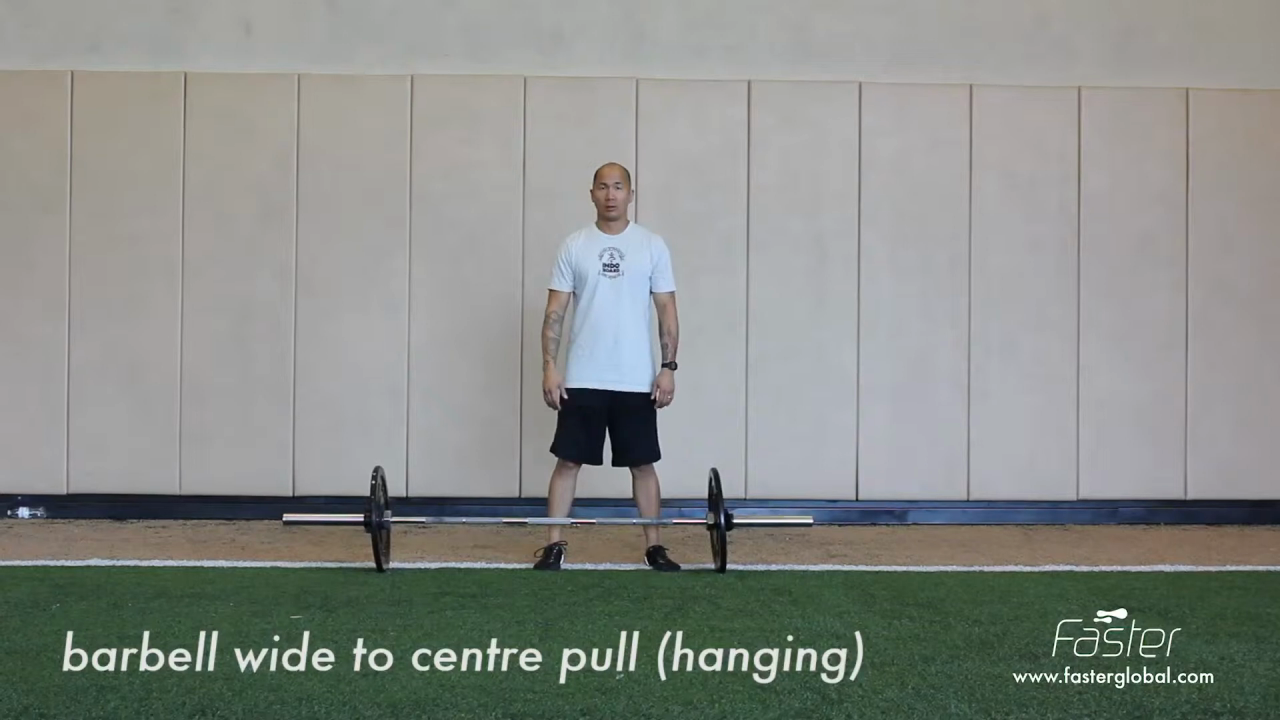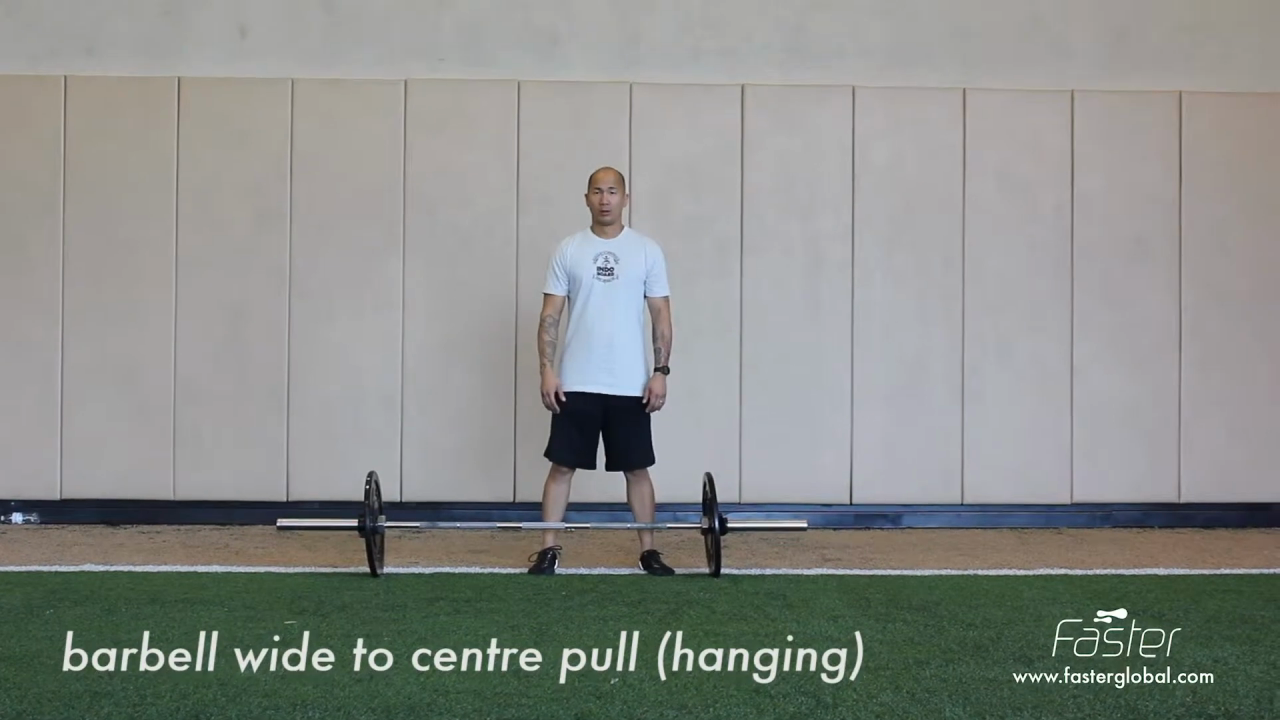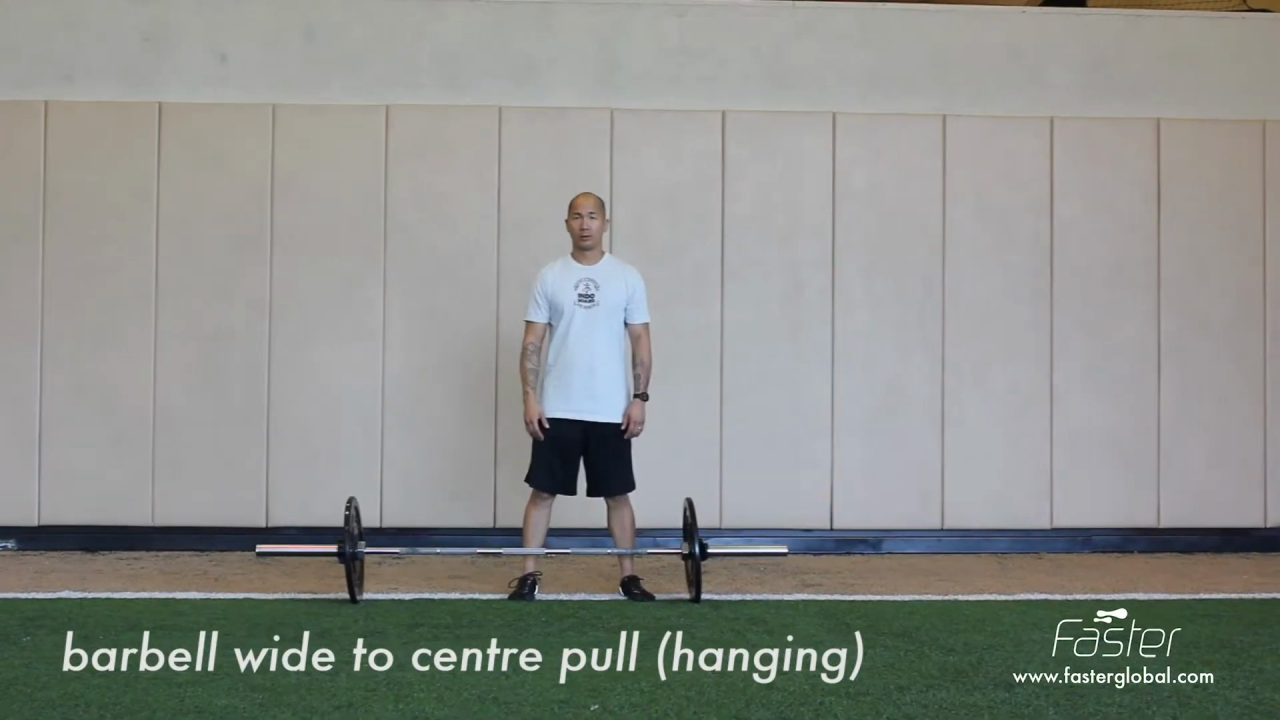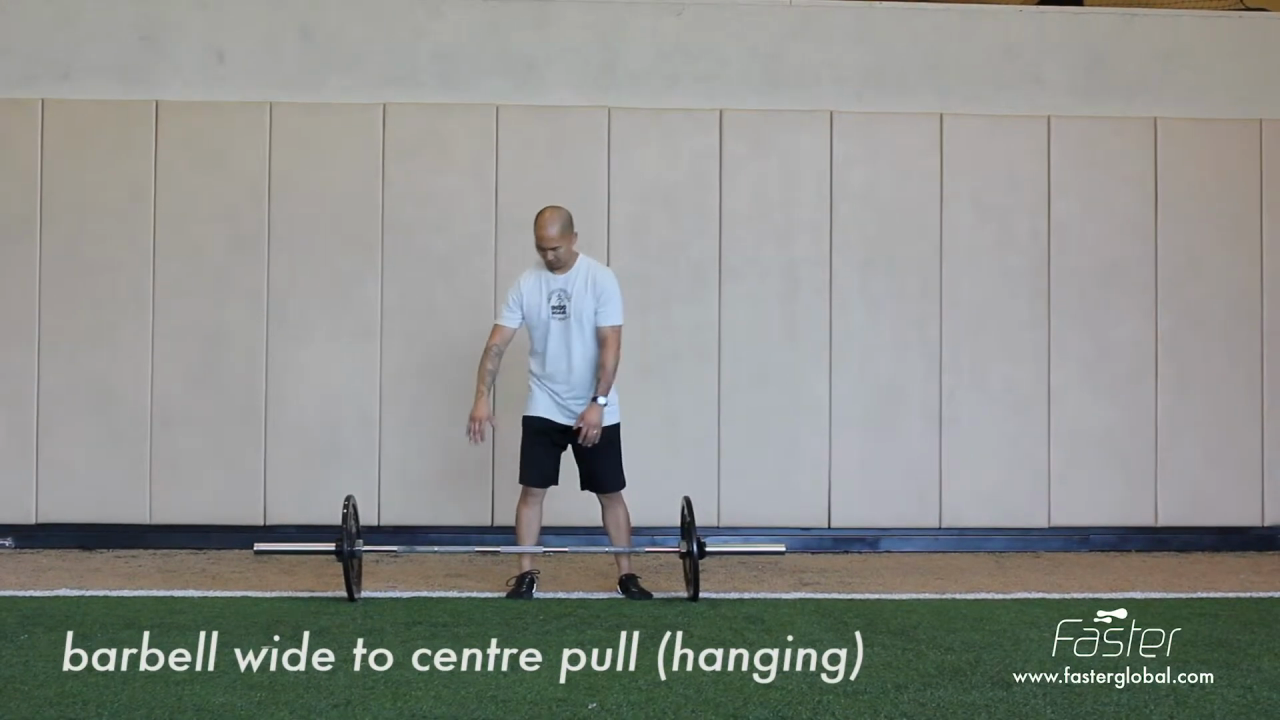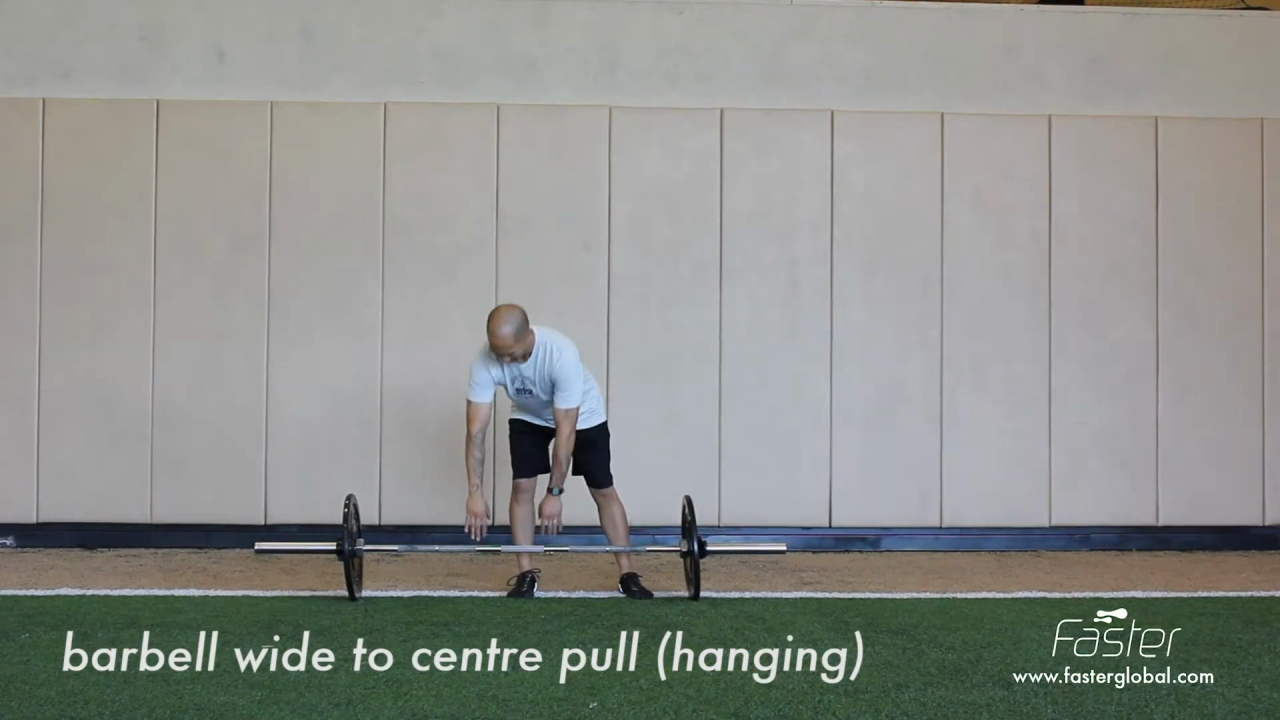
dt=1s
person 1, frame 1
left shoulder: (652, 245)
right shoulder: (574, 246)
left elbow: (666, 310)
right elbow: (555, 311)
left wrist: (669, 367)
right wrist: (550, 367)
left hip: (636, 380)
right hip: (582, 379)
left knee: (642, 463)
right knee: (568, 460)
left ankle: (653, 545)
right ankle: (554, 544)
person 1, frame 2
left shoulder: (647, 250)
right shoulder: (568, 249)
left elbow: (661, 315)
right elbow: (550, 315)
left wrist: (661, 372)
right wrist: (547, 370)
left hip: (630, 385)
right hip: (577, 384)
left knee: (637, 467)
right knee: (562, 465)
left ankle: (648, 550)
right ankle: (549, 548)
person 1, frame 3
left shoulder: (627, 276)
right shoulder: (549, 276)
left elbow: (640, 342)
right elbow: (532, 342)
left wrist: (639, 399)
right wrist: (529, 398)
left hip: (611, 411)
right hip: (557, 410)
left knee: (617, 494)
right knee: (542, 491)
left ankle: (628, 575)
right ankle: (529, 574)
person 1, frame 4
left shoulder: (600, 278)
right shoulder: (526, 282)
left elbow: (610, 345)
right elbow: (497, 343)
left wrist: (597, 404)
right wrist: (483, 397)
left hip: (596, 410)
right hip: (543, 408)
left knee: (610, 492)
right knee: (532, 490)
left ankle: (626, 574)
right ankle: (526, 574)
person 1, frame 5
left shoulder: (561, 353)
right shoulder: (484, 361)
left elbow: (566, 429)
right elbow: (476, 430)
left wrist: (554, 492)
right wrist: (475, 491)
left hip: (584, 414)
right hip: (529, 415)
left knee: (603, 490)
right knee: (522, 486)
left ankle: (627, 574)
right ankle: (526, 573)
